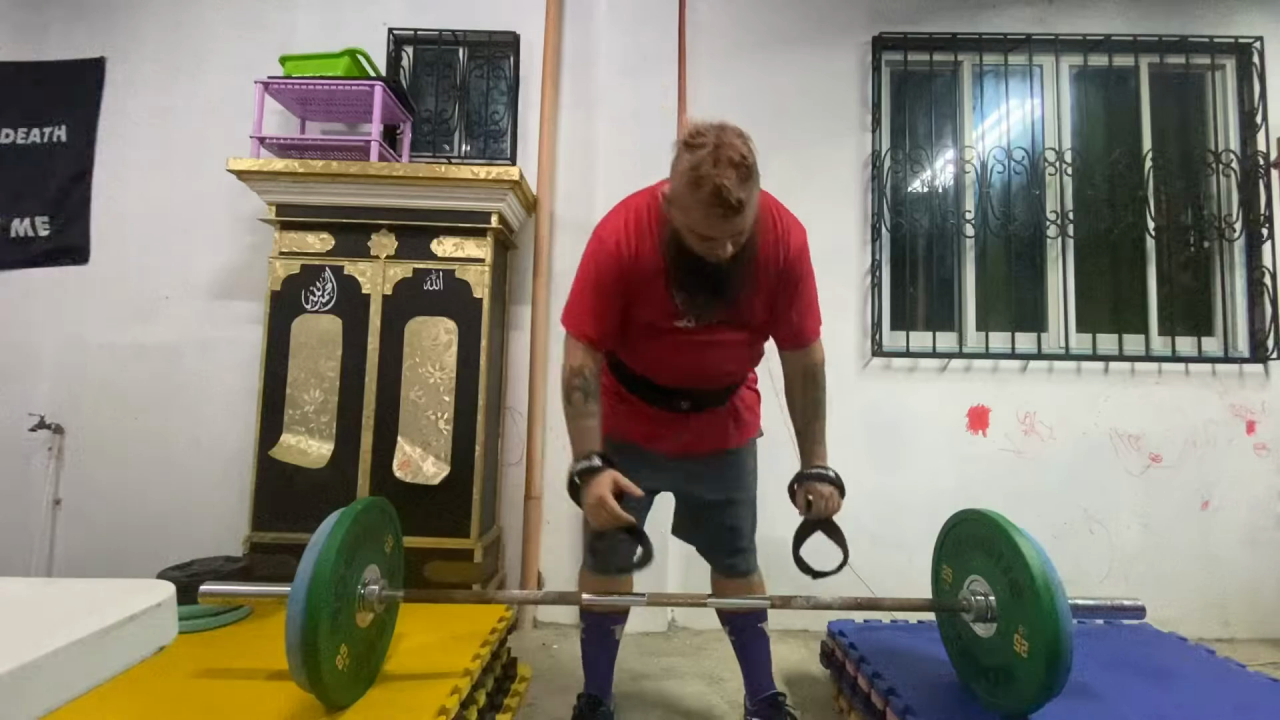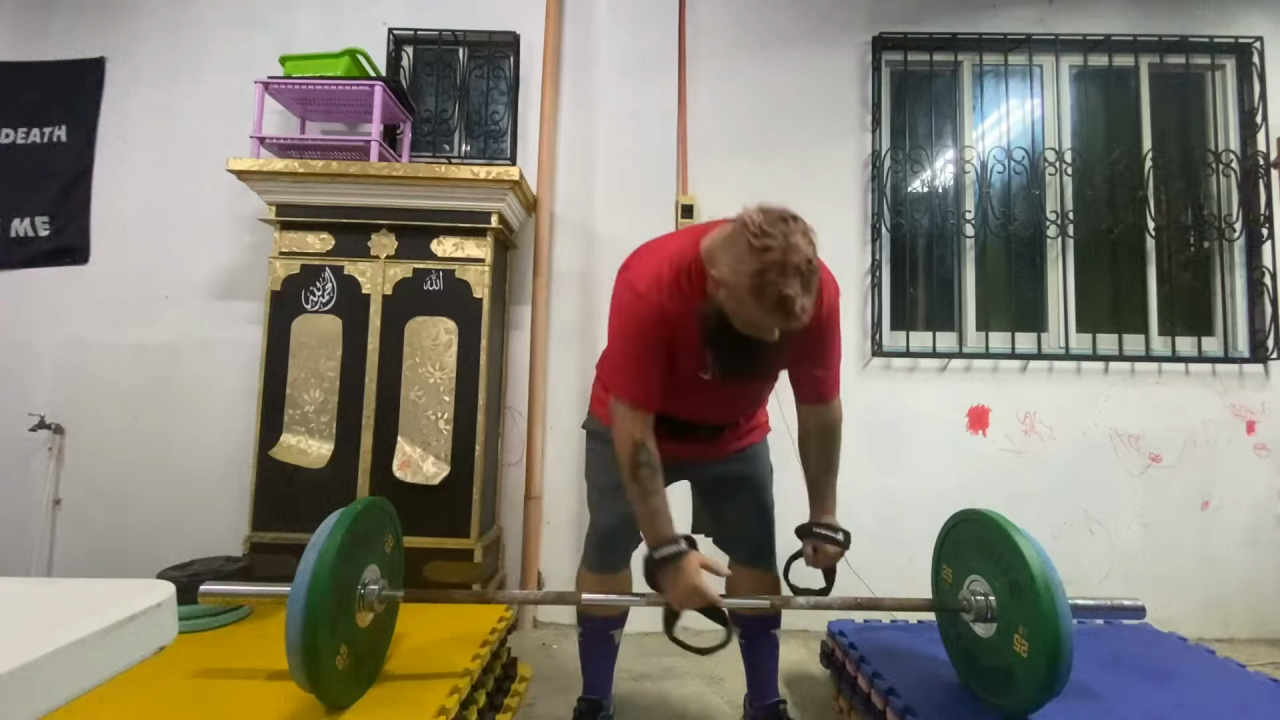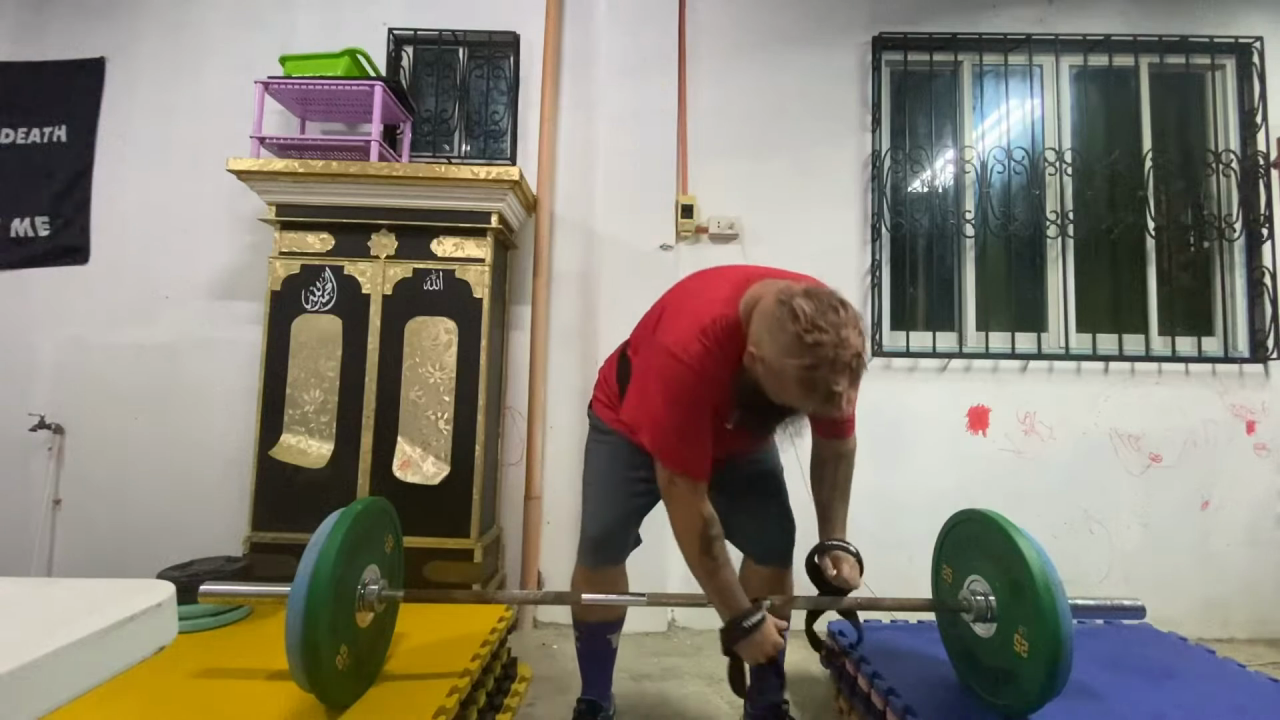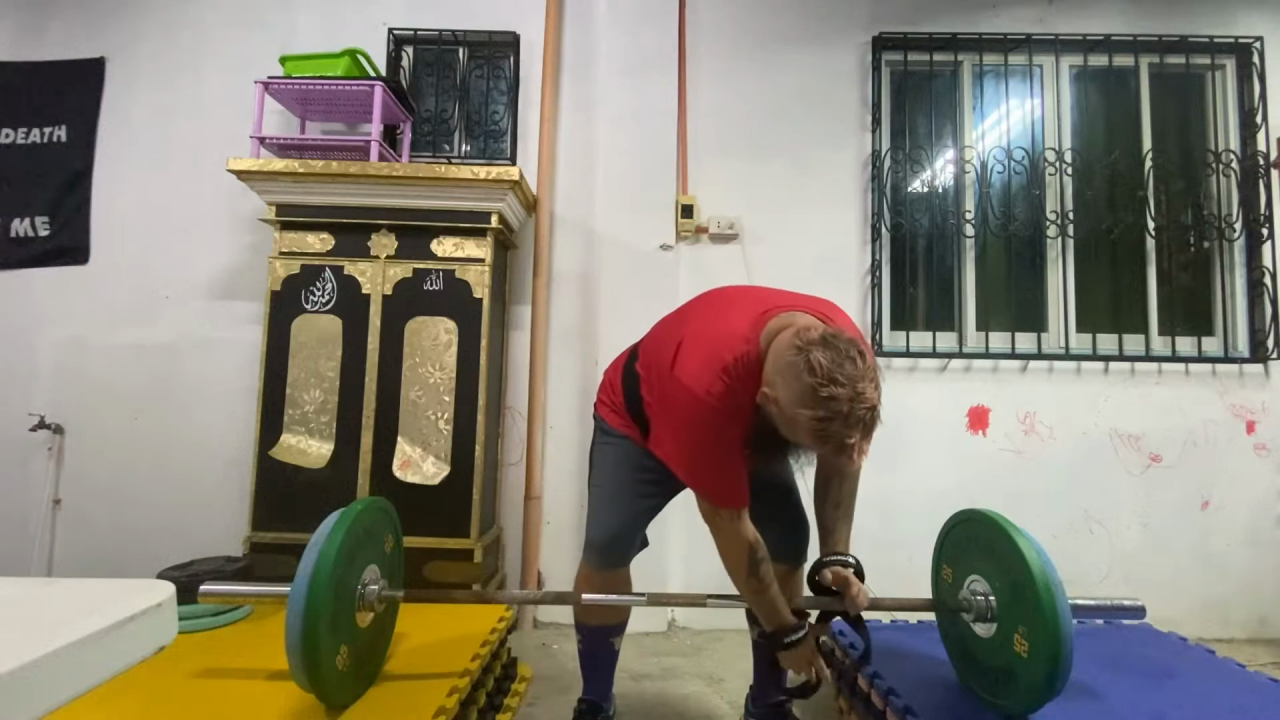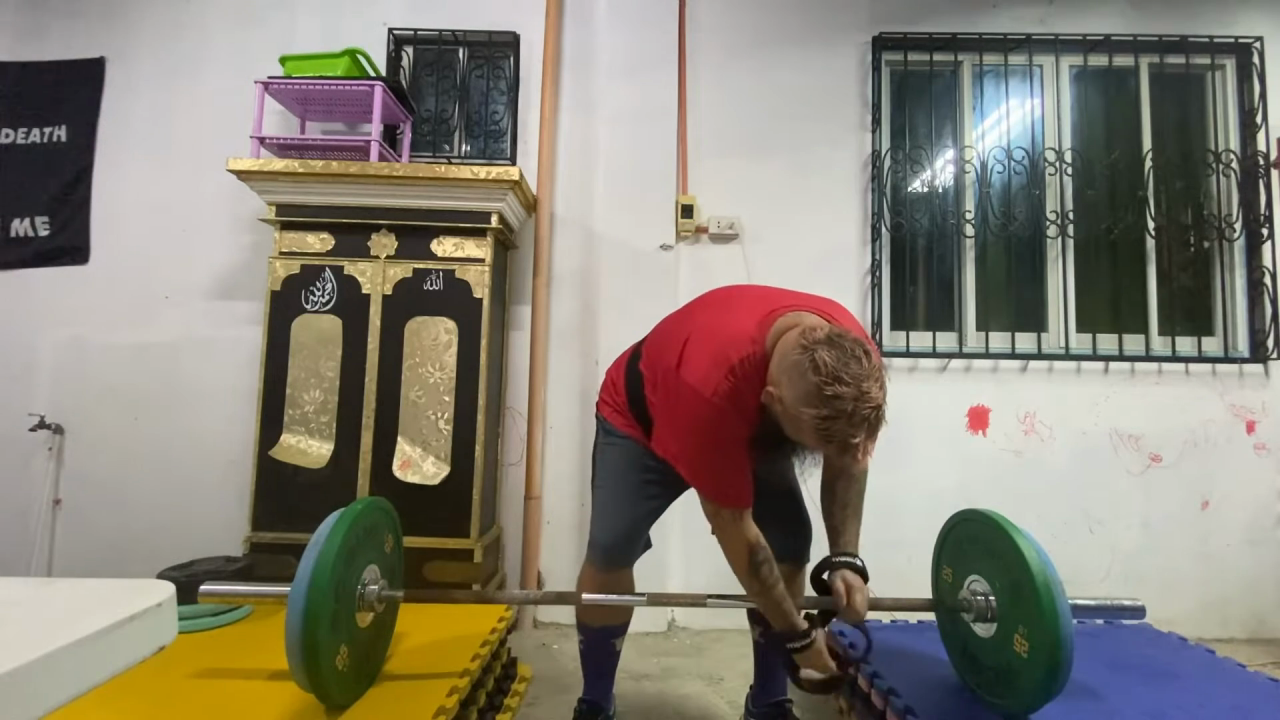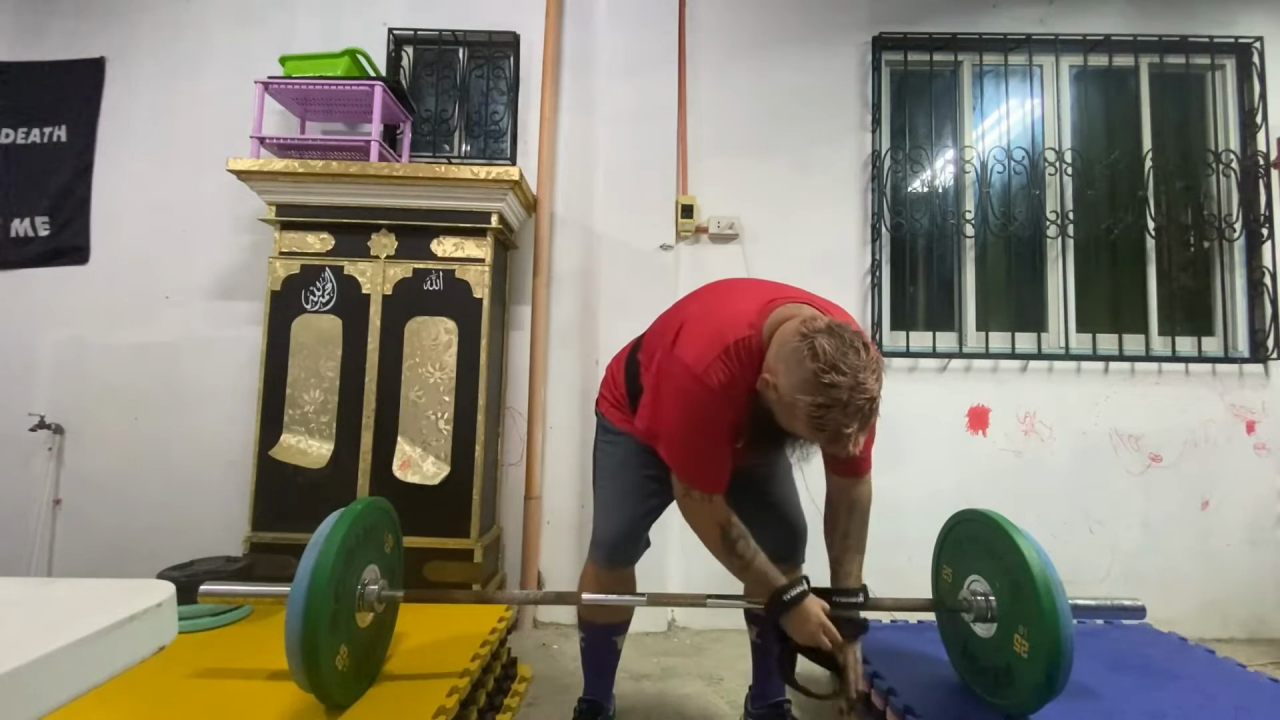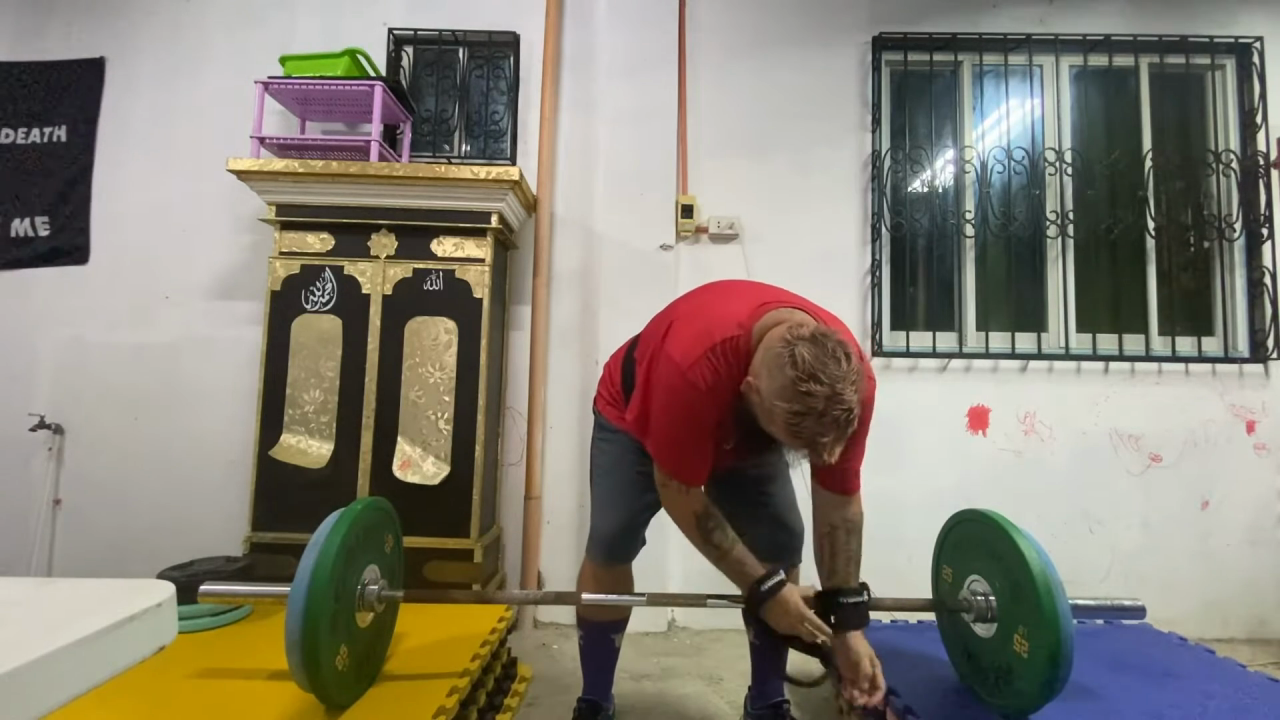
dt=0.3s
person 1, frame 1
left shoulder: (783, 235)
right shoulder: (619, 237)
left elbow: (803, 357)
right elbow: (582, 358)
left wrist: (814, 464)
right wrist: (588, 466)
left hip: (723, 428)
right hip: (628, 426)
left knee: (735, 558)
right knee: (607, 554)
person 1, frame 2
left shoulder: (816, 290)
right shoulder: (651, 285)
left elbow: (820, 409)
right elbow: (633, 429)
left wrist: (823, 515)
right wrist: (668, 551)
left hip: (735, 433)
right hip: (638, 425)
left knee: (756, 555)
right knee: (607, 551)
person 1, frame 3
left shoulder: (837, 337)
right shoulder: (686, 349)
left elbow: (836, 436)
right elbow: (685, 502)
left wrist: (834, 540)
right wrist: (743, 621)
left hip: (741, 434)
right hip: (631, 423)
left knee: (774, 546)
right knee: (600, 546)
person 1, frame 4
left shoulder: (848, 360)
right shoulder: (706, 383)
left elbow: (840, 455)
right elbow: (731, 528)
left wrist: (837, 555)
right wrist: (789, 633)
left hip: (746, 432)
right hip: (638, 420)
left knee: (788, 545)
right knee: (606, 549)
person 1, frame 5
left shoulder: (854, 362)
right shoulder: (711, 383)
left elbow: (847, 459)
right elbow: (733, 526)
left wrist: (846, 559)
right wrist: (797, 634)
left hip: (751, 430)
right hip: (640, 419)
left knee: (791, 547)
right knee: (610, 551)
person 1, frame 6
left shoulder: (855, 366)
right shoulder: (704, 365)
left elbow: (850, 485)
right elbow: (701, 503)
right wrist: (788, 598)
left hip: (748, 432)
right hip: (640, 416)
left knee: (785, 547)
right knee: (613, 549)
person 1, frame 7
left shoulder: (852, 379)
right shoulder: (692, 363)
left elbow: (839, 502)
right elbow: (681, 495)
left wrist: (847, 618)
right wrist: (763, 589)
left hip: (744, 437)
right hip: (638, 418)
left knee: (782, 545)
right knee: (610, 546)
